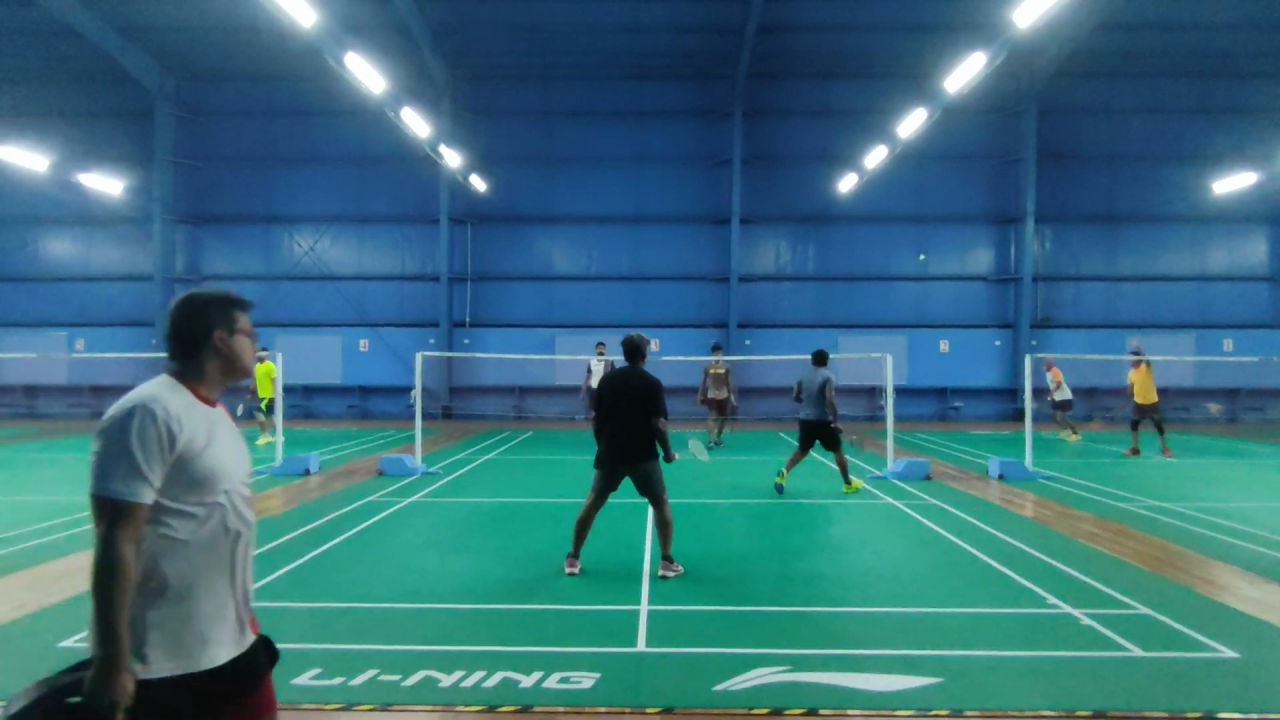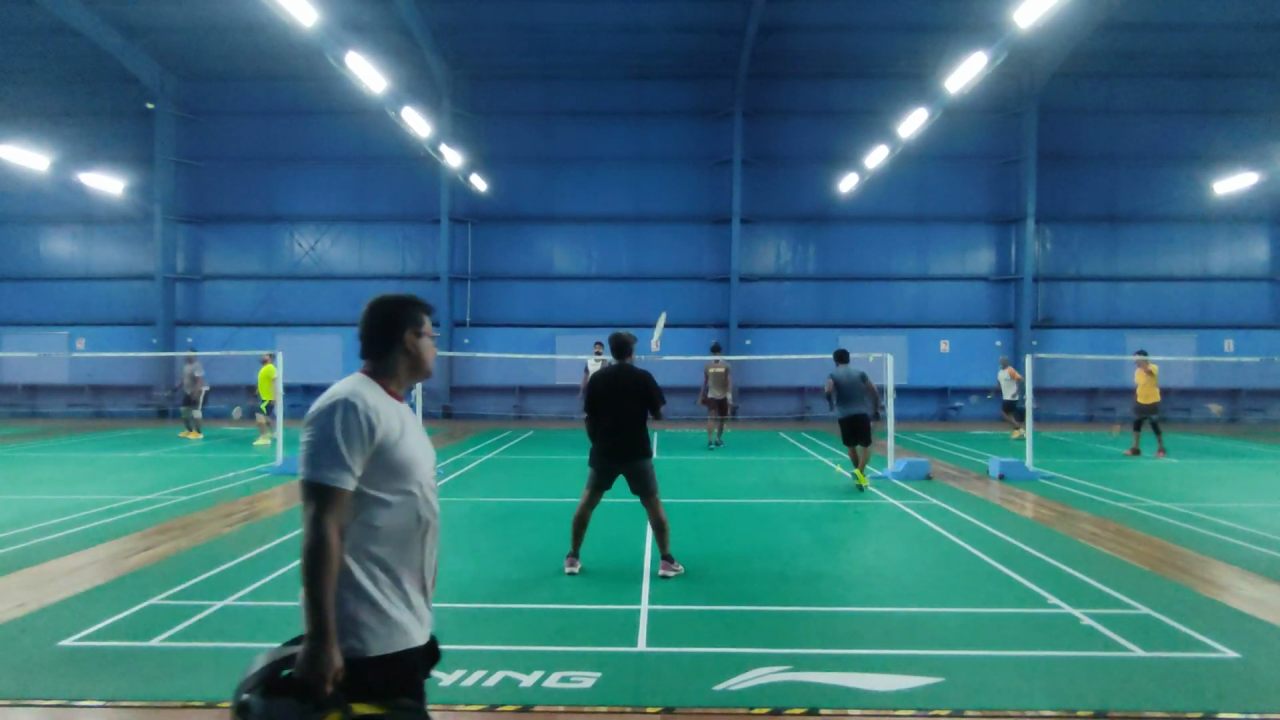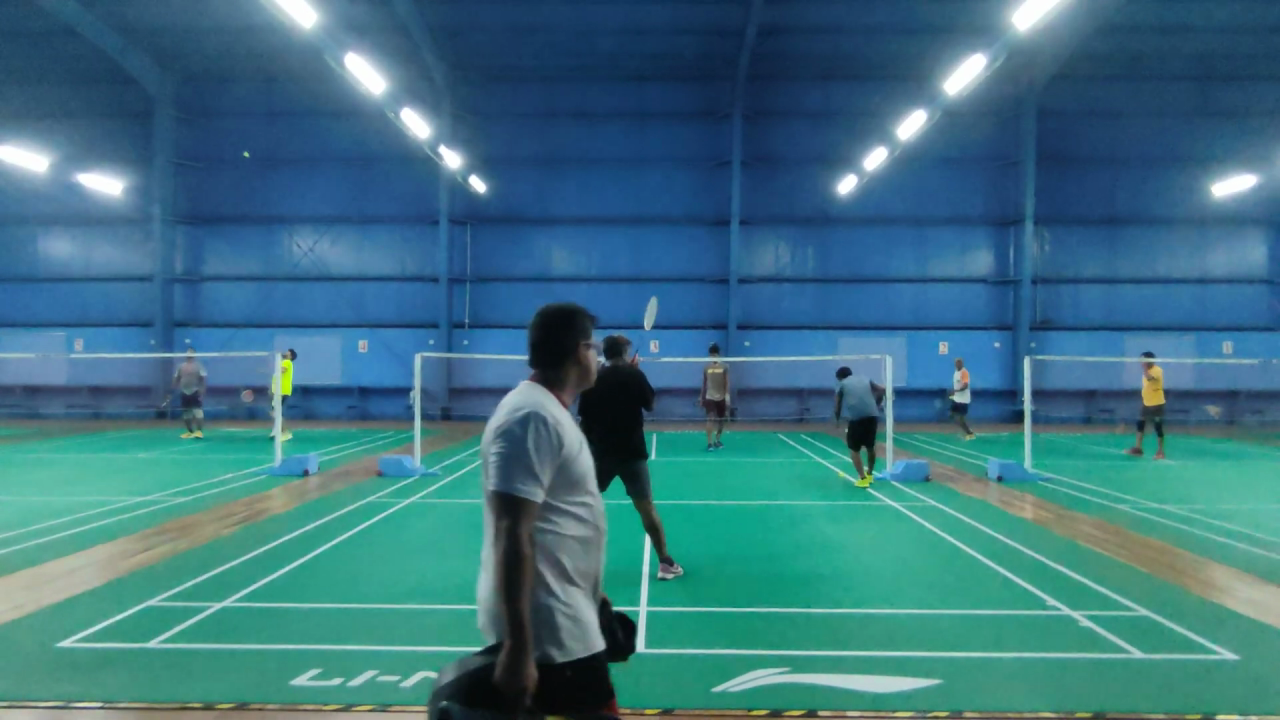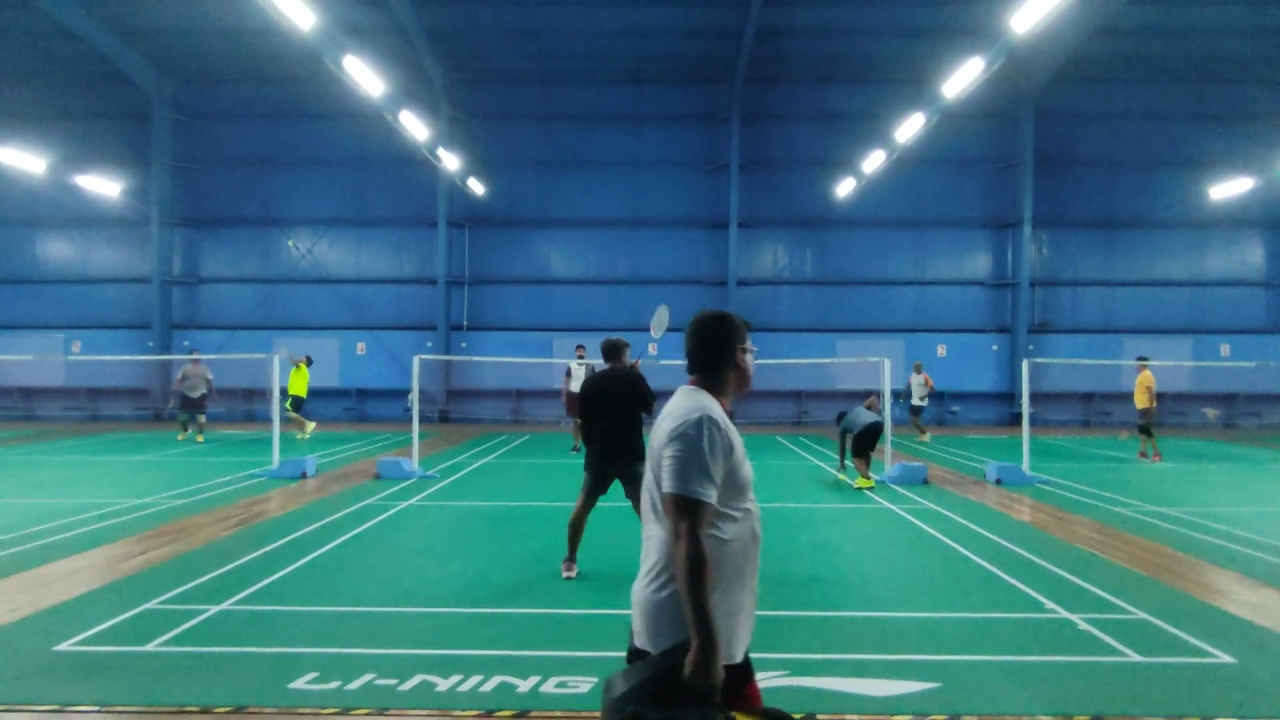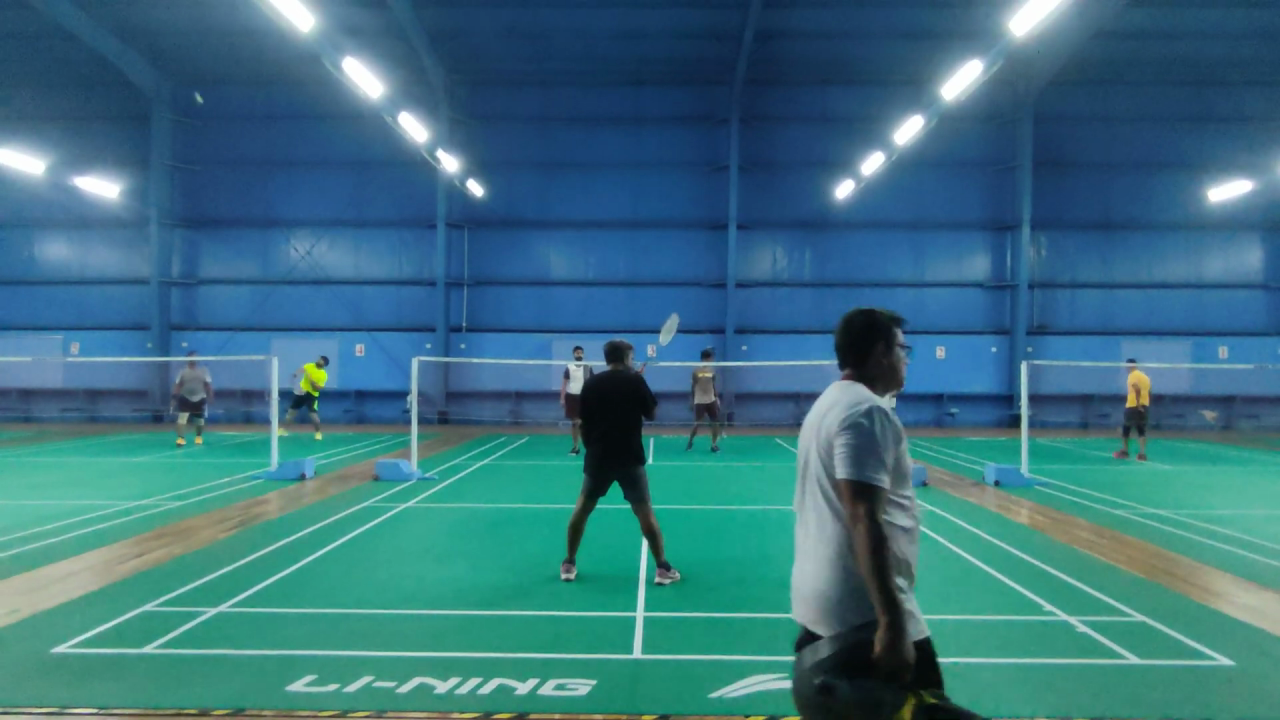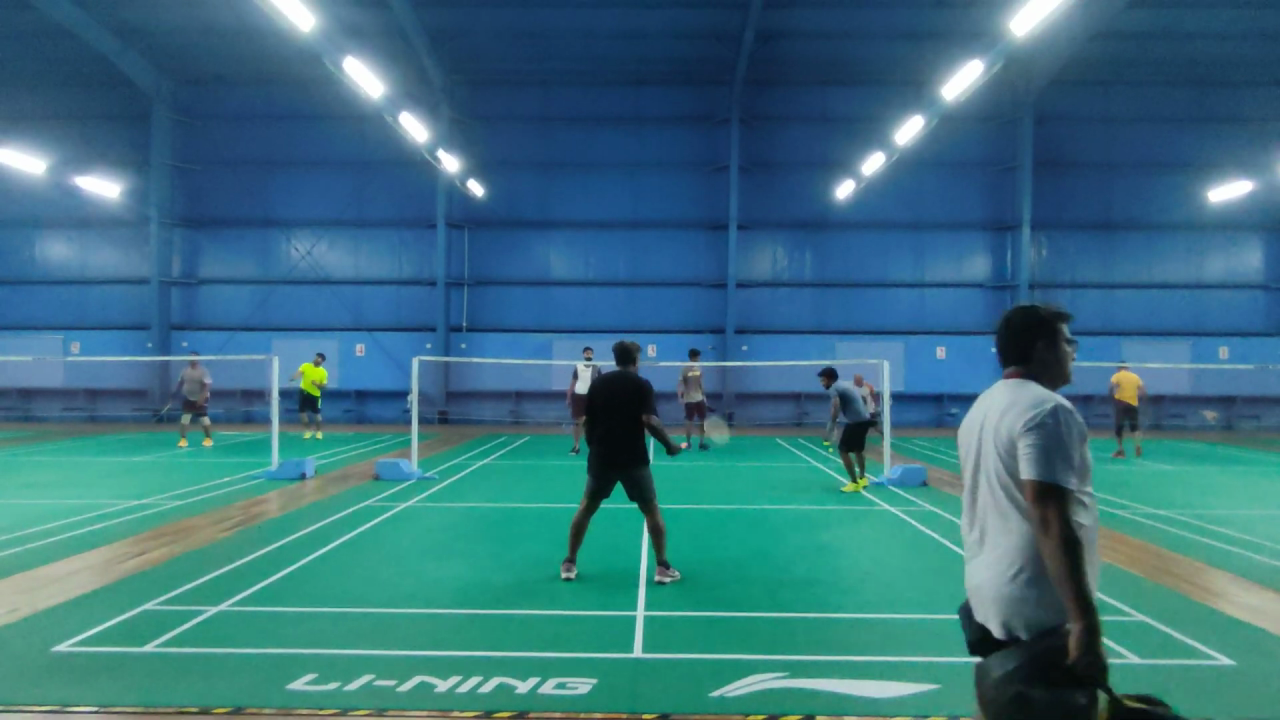
dt=0.4s
person 1, frame 1
left shoulder: (214, 413)
right shoulder: (149, 414)
right elbow: (116, 544)
right wrist: (111, 663)
left hip: (229, 637)
right hip: (162, 654)
person 1, frame 2
left shoulder: (396, 408)
right shoulder: (349, 408)
right elbow: (322, 527)
right wrist: (320, 638)
left hip: (404, 621)
right hip: (369, 629)
person 1, frame 3
left shoulder: (547, 412)
right shoulder: (533, 419)
right elbow: (511, 539)
left wrist: (591, 592)
right wrist: (517, 648)
left hip: (557, 613)
right hip: (549, 624)
person 1, frame 4
left shoulder: (699, 413)
right shoulder: (702, 423)
right elbow: (688, 540)
right wrist: (704, 646)
left hip: (716, 622)
right hip: (688, 628)
left knee: (743, 712)
person 1, frame 5
left shoulder: (831, 404)
right shoulder: (868, 412)
right elbow: (865, 522)
right wrist: (891, 622)
left hip: (819, 597)
right hip: (864, 607)
person 1, frame 6
left shoulder: (982, 407)
right shoulder: (1049, 411)
right elbow: (1053, 524)
right wrist: (1086, 623)
left hip: (989, 594)
right hip: (1039, 607)
person 2, frame 1
left shoulder: (607, 379)
right shoulder: (652, 383)
left elbow: (596, 419)
right elbow: (658, 425)
right wrist: (667, 452)
left hip: (610, 455)
right hip: (643, 456)
left knee: (592, 504)
right knee: (661, 505)
left ankle: (573, 558)
right ankle: (666, 562)
person 2, frame 2
left shoulder: (597, 378)
right shoulder: (643, 377)
left elbow: (588, 418)
right elbow: (658, 414)
left hip: (603, 452)
right hip: (636, 452)
left knee: (587, 502)
right knee: (653, 504)
left ankle: (573, 557)
right ankle: (666, 561)
person 2, frame 3
left shoulder: (592, 380)
right shoulder: (635, 375)
left elbow: (584, 421)
right elbow: (650, 405)
left hip: (601, 453)
right hip: (632, 453)
right knee: (646, 507)
right ankle: (665, 563)
person 2, frame 4
left shoulder: (589, 382)
right shoulder: (634, 378)
left elbow: (583, 422)
right elbow: (649, 408)
left hip: (598, 455)
right hip: (630, 455)
left knee: (582, 507)
left ankle: (570, 562)
person 2, frame 5
left shoulder: (591, 384)
right shoulder: (635, 382)
left elbow: (584, 423)
right elbow: (651, 415)
left hip: (598, 458)
right hip: (630, 458)
left knee: (582, 509)
right knee: (644, 511)
left ankle: (569, 564)
right ankle: (662, 568)
person 2, frame 6
left shoulder: (598, 384)
right shoulder: (642, 385)
left elbow: (587, 422)
right elbow: (649, 421)
right wrist: (668, 444)
left hip: (601, 459)
right hip: (634, 460)
left knee: (585, 509)
right knee: (652, 511)
left ankle: (569, 563)
right ankle: (662, 567)
